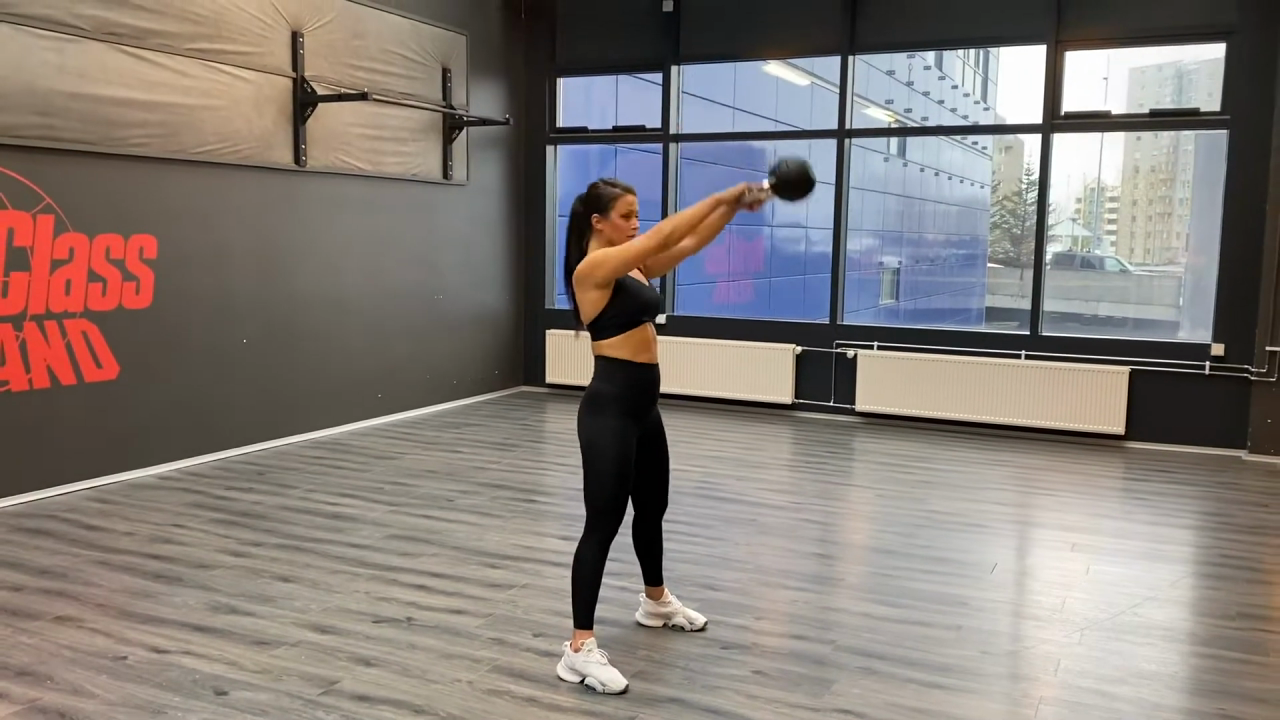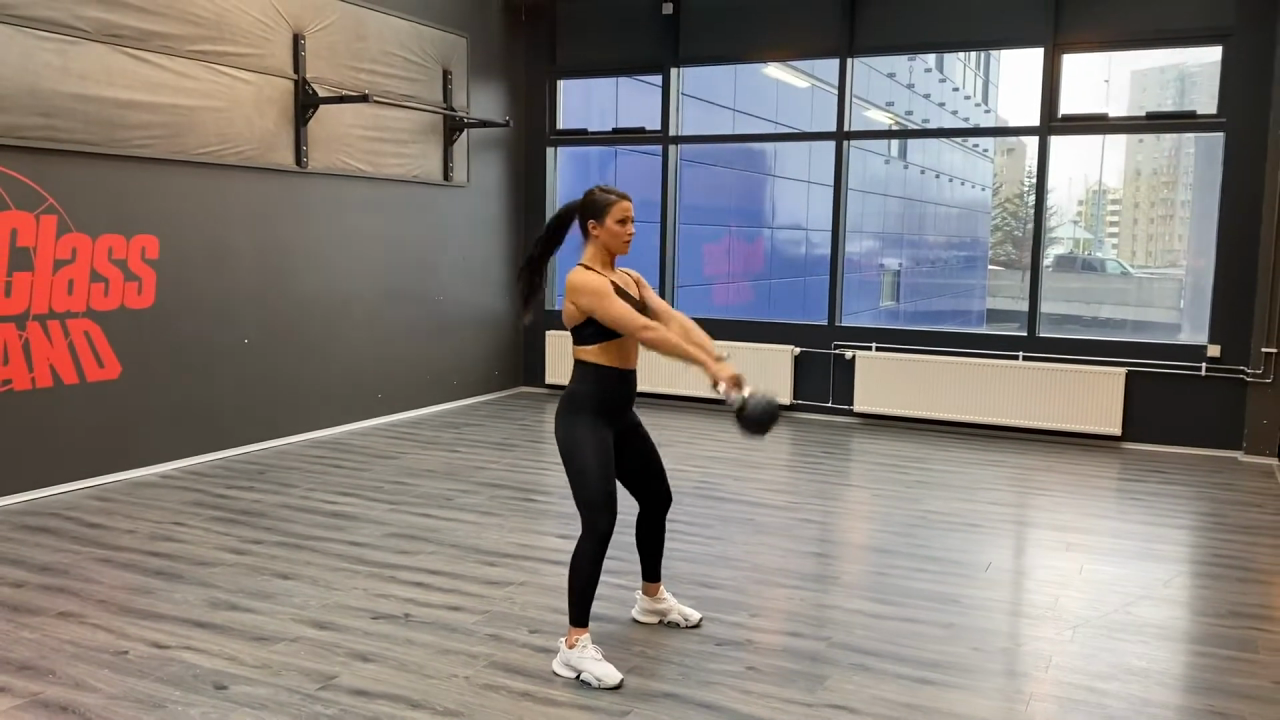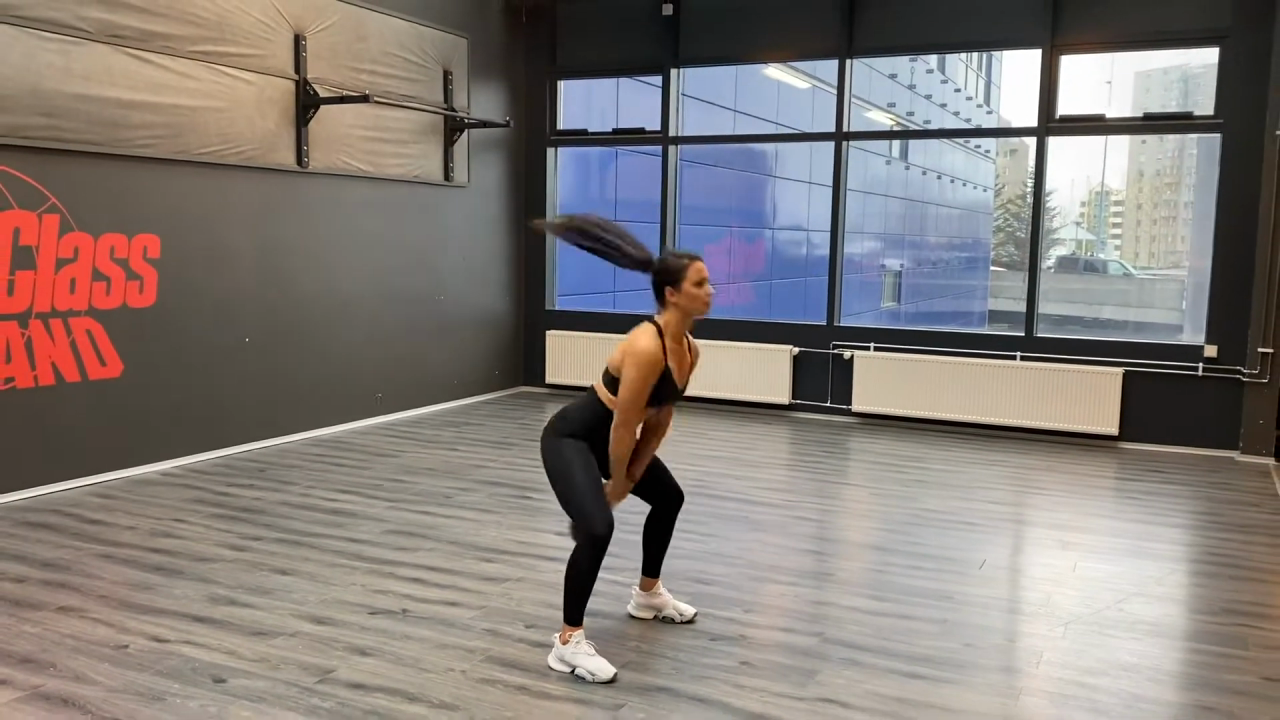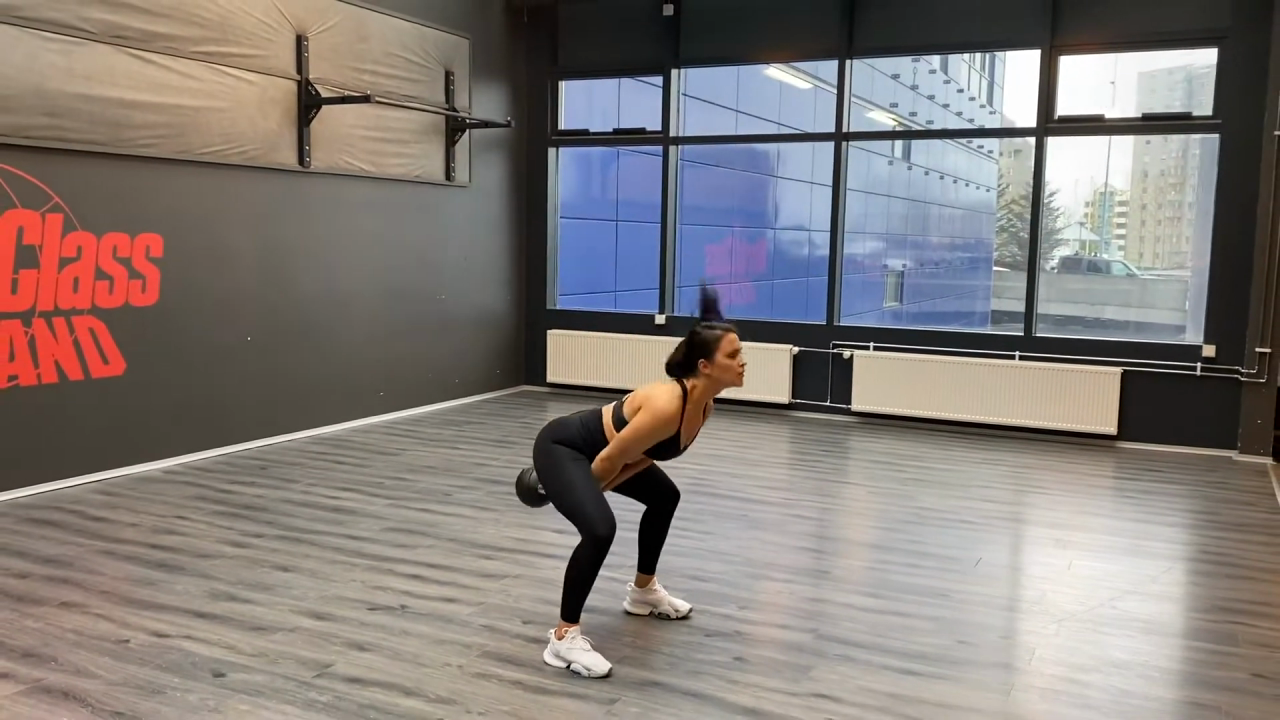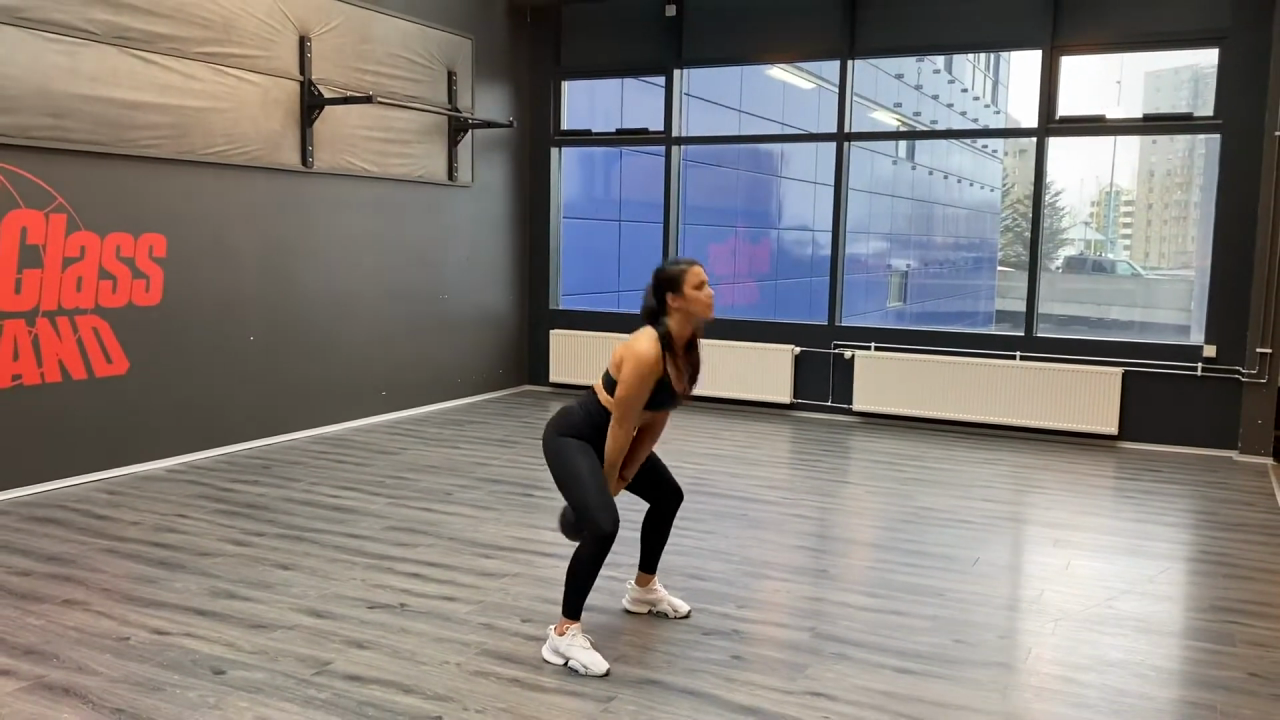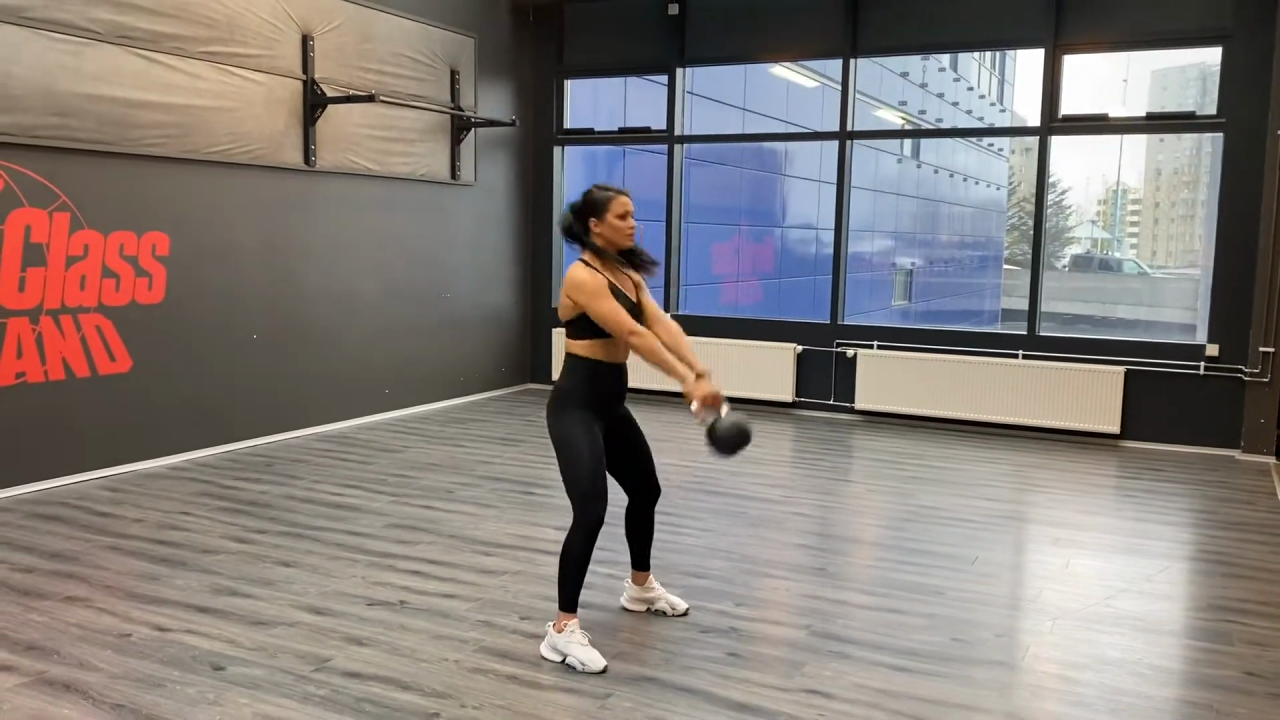
dt=0.2s
person 1, frame 1
left shoulder: (631, 266)
right shoulder: (592, 267)
left elbow: (689, 244)
right elbow: (663, 239)
left wrist: (734, 206)
right wrist: (722, 195)
left hip: (643, 407)
right hip: (609, 408)
left knee: (653, 507)
right knee: (604, 521)
left ankle: (656, 602)
right ankle: (579, 649)
person 1, frame 2
left shoulder: (629, 279)
right shoulder: (582, 282)
left elbow: (673, 323)
right elbow: (647, 333)
left wrist: (719, 360)
right wrist: (708, 364)
left hip: (622, 413)
right hip: (585, 417)
left knee: (656, 500)
right knee: (600, 523)
left ankle: (652, 598)
right ankle: (575, 647)
person 1, frame 3
left shoulder: (688, 350)
right shoulder: (646, 348)
left elbow: (658, 421)
right elbow: (624, 424)
left wrist: (634, 476)
right wrist: (617, 483)
left hip: (606, 438)
right hip: (571, 438)
left knee: (668, 498)
right knee: (597, 527)
left ankle: (648, 594)
right ankle: (568, 641)
person 1, frame 4
left shoulder: (699, 405)
right shoulder: (669, 405)
left elbow: (642, 456)
right elbow: (613, 456)
left wrist: (597, 489)
right wrist: (586, 491)
left hip: (596, 451)
right hip: (561, 446)
left knee: (665, 497)
right knee: (599, 527)
left ankle: (643, 590)
right ankle: (564, 637)
person 1, frame 5
left shoulder: (685, 347)
right shoulder: (647, 350)
left elbow: (655, 422)
right elbow: (624, 426)
left wrist: (622, 478)
right wrist: (606, 479)
left hip: (608, 435)
right hip: (572, 436)
left knee: (668, 496)
right knee: (600, 525)
left ankle: (643, 588)
right ankle: (563, 634)
person 1, frame 6
left shoulder: (629, 273)
right shoulder: (581, 276)
left elbow: (663, 325)
right elbow: (633, 335)
left wrist: (700, 373)
right wrist: (686, 381)
left hip: (611, 403)
right hip: (575, 405)
left knee: (646, 490)
right knee: (590, 511)
left ankle: (640, 587)
right ankle: (562, 631)
